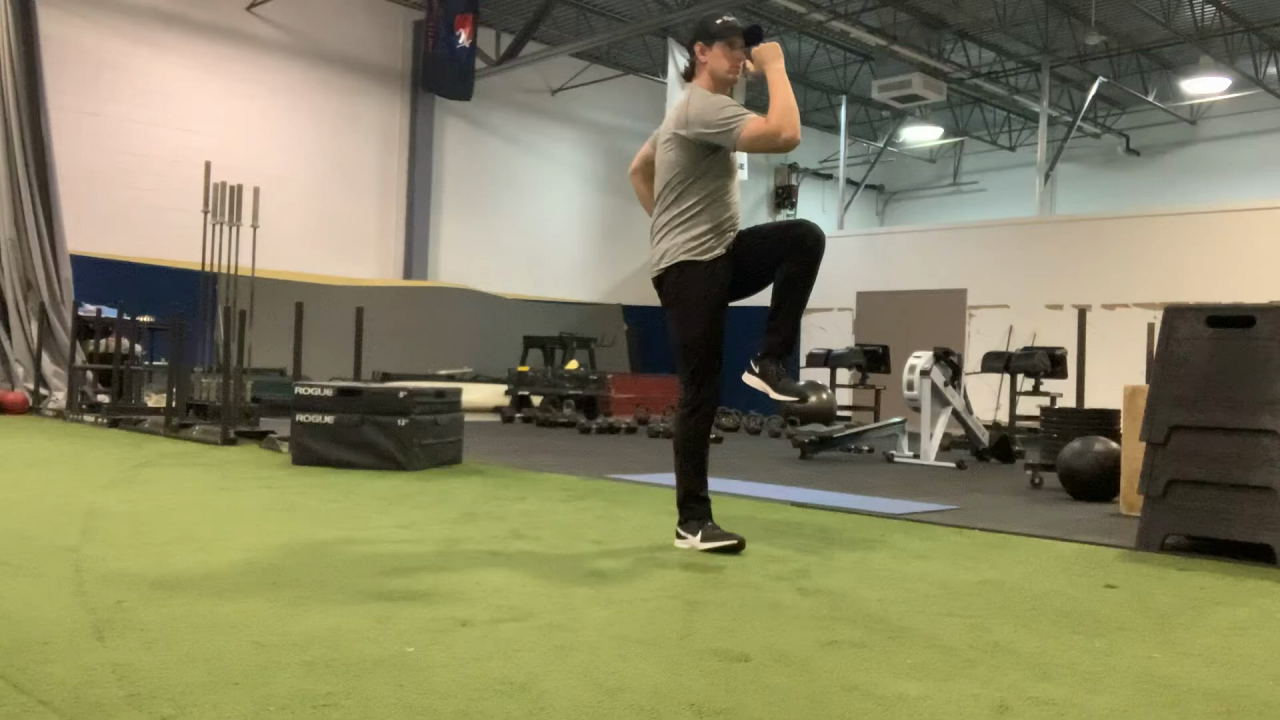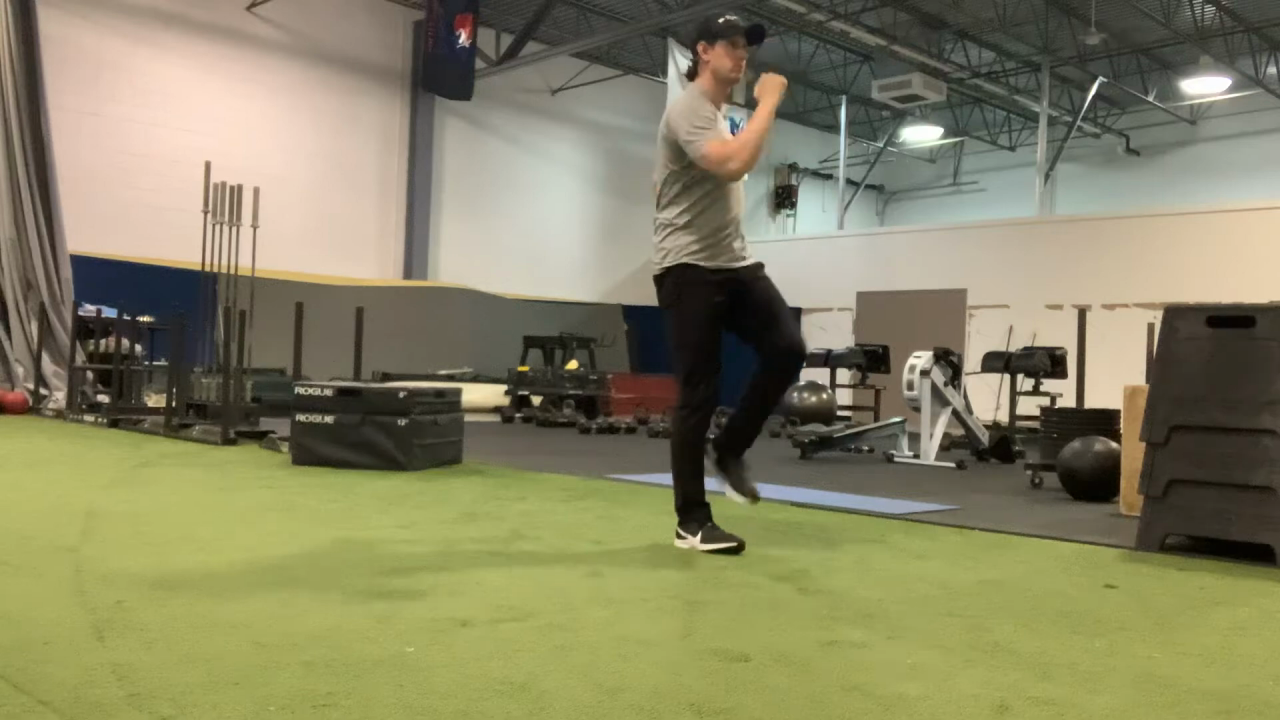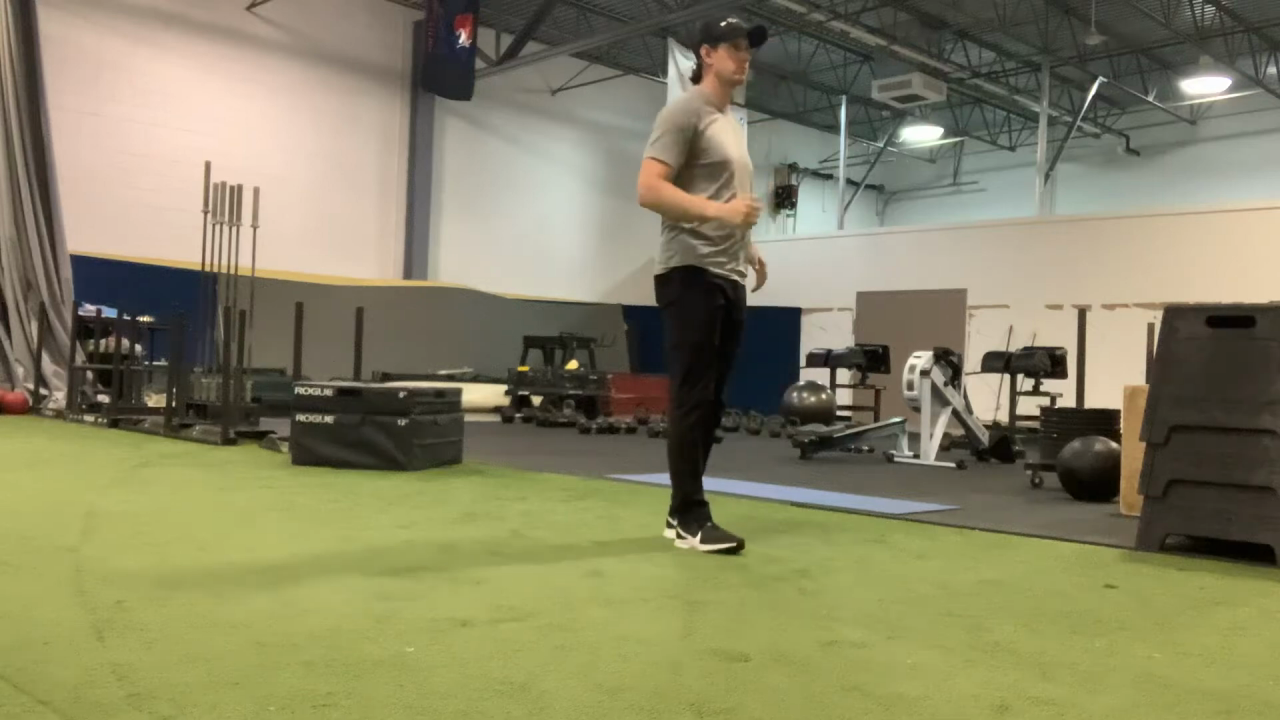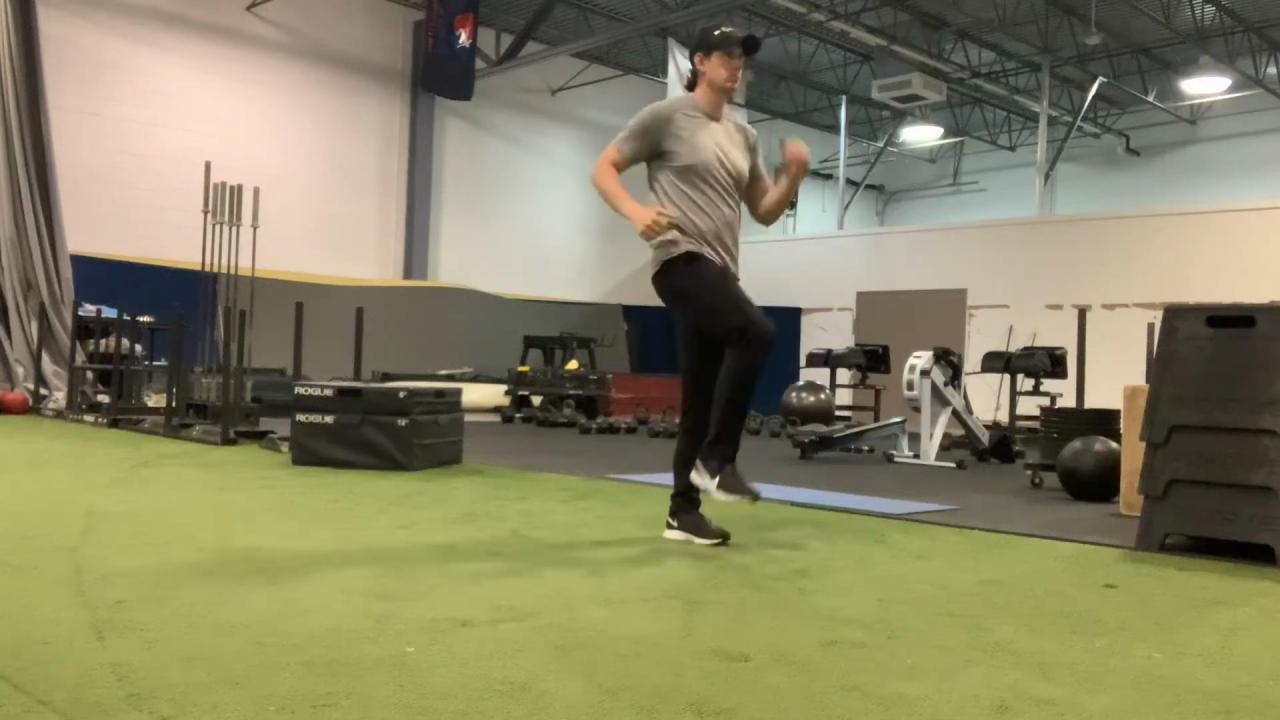
dt=0.4s
person 1, frame 1
left shoulder: (696, 109)
right shoulder: (704, 107)
left elbow: (638, 170)
right elbow: (786, 135)
left wrist: (667, 221)
right wrist: (775, 69)
left hip: (721, 254)
right hip: (689, 266)
left knee: (805, 237)
right knee: (701, 393)
left ankle: (769, 362)
right ankle: (693, 520)
person 1, frame 2
left shoulder: (713, 114)
right shoulder: (690, 109)
right elbow: (732, 164)
right wrist: (769, 102)
left hip: (731, 263)
right hip: (689, 270)
left knee: (788, 348)
right knee: (698, 396)
left ankle: (727, 452)
right ankle: (691, 521)
person 1, frame 3
left shoulder: (731, 125)
right shoulder: (684, 113)
right elbow: (649, 190)
left wrist: (748, 247)
right wrist: (719, 209)
left hip: (728, 278)
right hip: (690, 274)
left knee: (712, 400)
right knee: (692, 398)
left ankle: (683, 508)
right ankle: (690, 517)
person 1, frame 4
left shoulder: (742, 136)
right shoulder: (665, 117)
left elbow: (764, 210)
right elbow: (603, 168)
left wrist: (793, 176)
right wrist: (635, 211)
left hip: (720, 273)
right hip: (682, 262)
left knee: (702, 393)
right knee: (756, 333)
left ankle: (684, 510)
right ankle: (715, 462)
